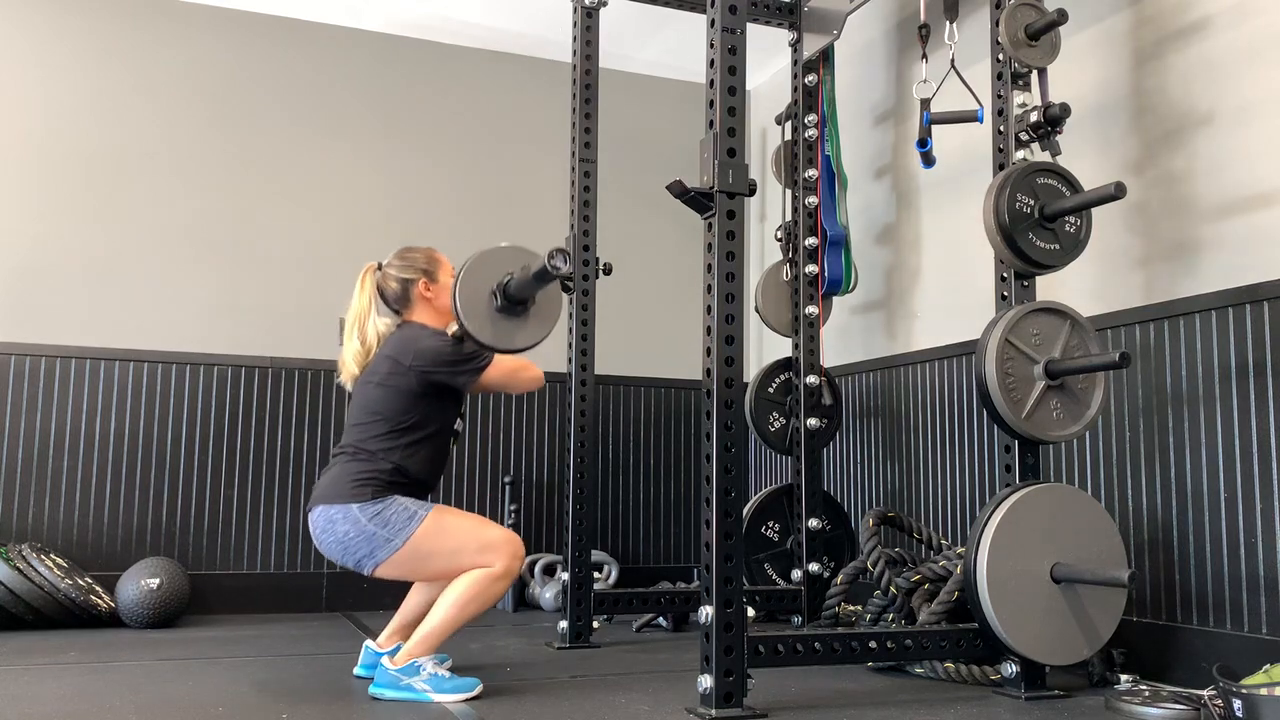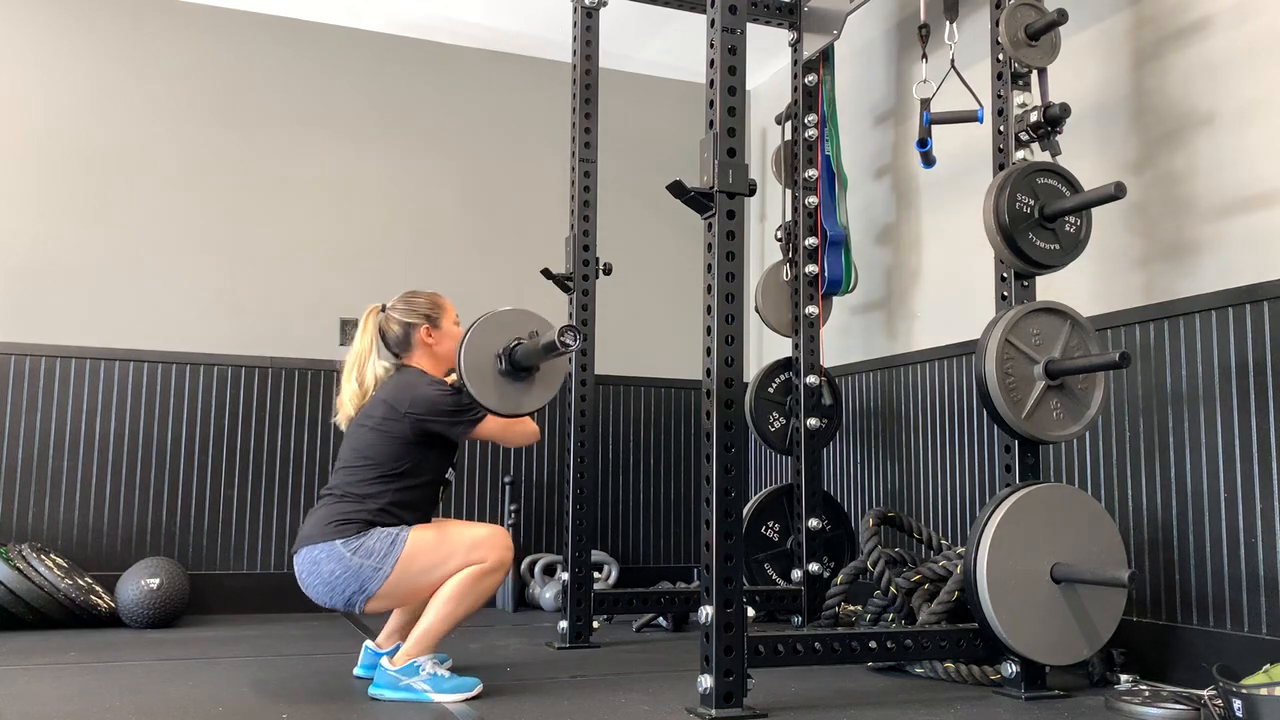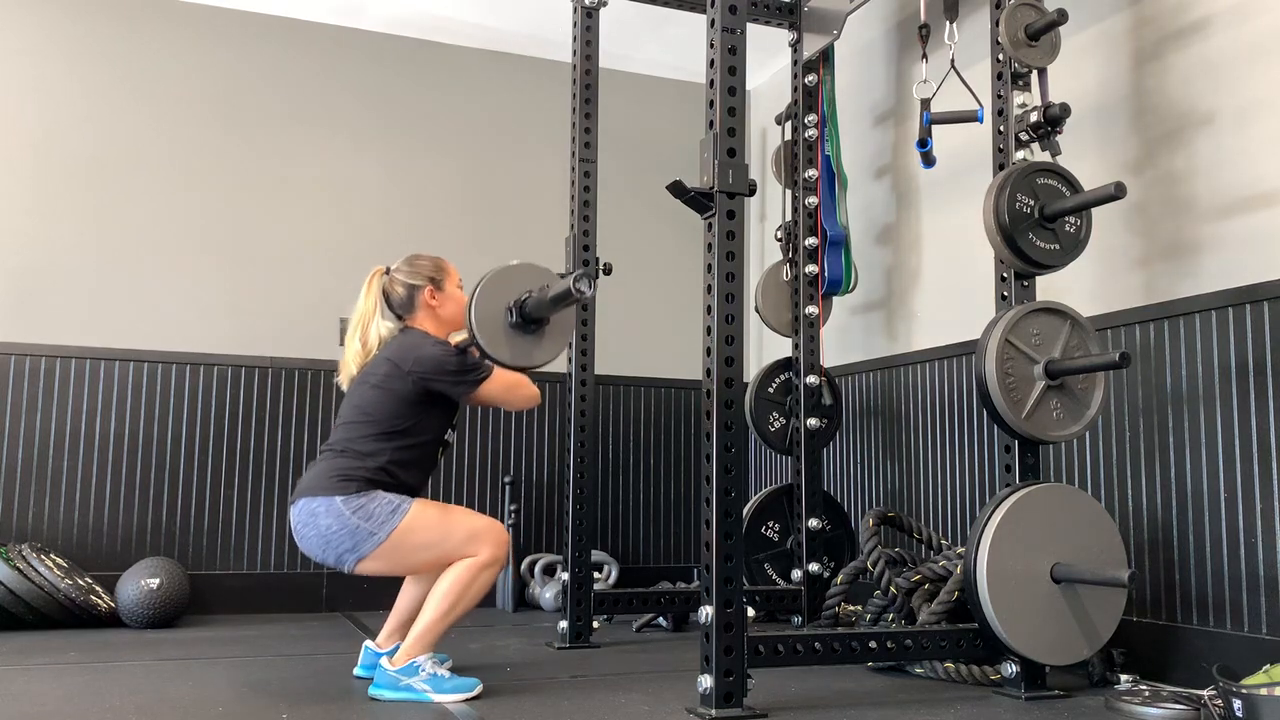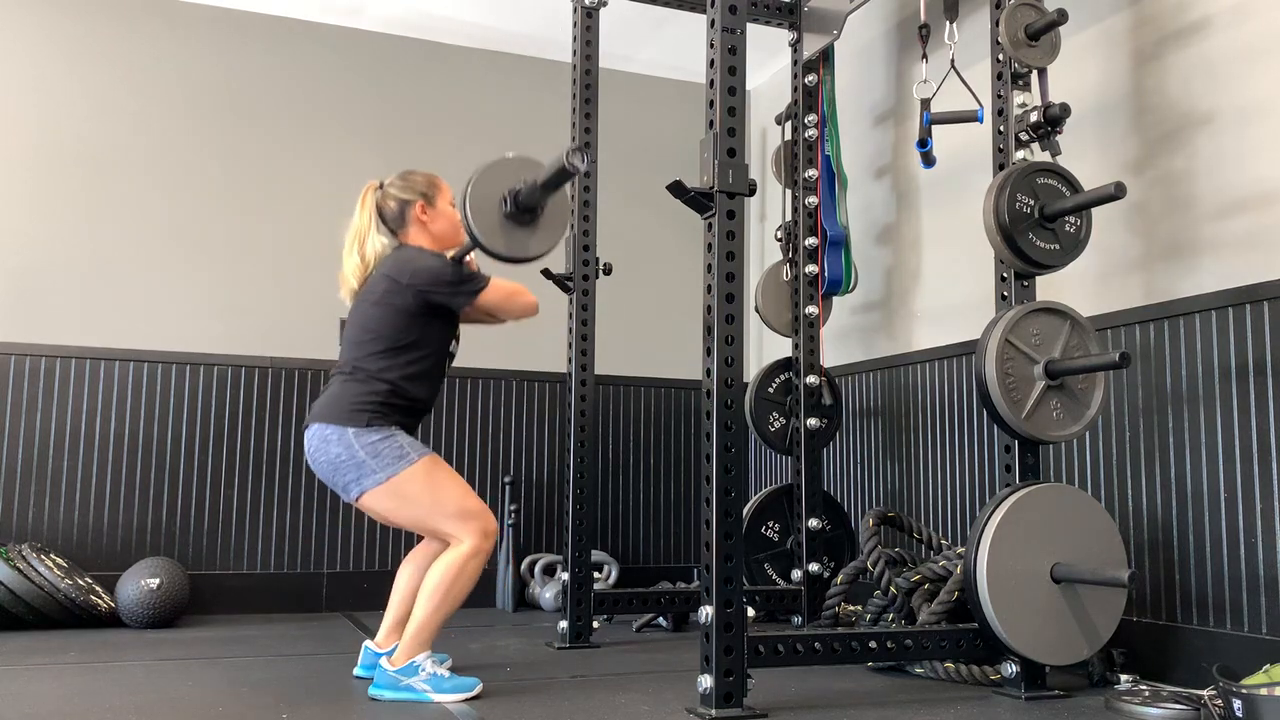
dt=0.4s
person 1, frame 1
left shoulder: (406, 345)
right shoulder: (429, 348)
right elbow: (530, 377)
left wrist: (474, 347)
right wrist: (485, 343)
left hip: (346, 513)
right hip: (359, 515)
left knee: (471, 549)
right knee: (504, 553)
left ankle: (387, 646)
right ankle: (405, 666)
person 1, frame 2
left shoulder: (404, 390)
right shoulder: (425, 396)
right elbow: (524, 432)
left wrist: (472, 389)
left hip: (333, 553)
right hip: (341, 556)
left knee: (462, 551)
right knee: (494, 547)
left ankle: (385, 649)
right ankle: (405, 667)
person 1, frame 3
left shoulder: (408, 352)
right shoulder: (429, 355)
right elbow: (524, 396)
left wrist: (472, 358)
right wrist: (481, 358)
left hip: (328, 507)
right hip: (341, 508)
left knee: (456, 544)
right knee: (489, 542)
left ankle: (384, 649)
right ankle: (405, 667)
person 1, frame 4
left shoulder: (405, 273)
right shoulder: (425, 268)
left elbow: (489, 311)
right elbow: (523, 304)
left wrist: (469, 280)
right wrist: (472, 275)
left hip: (344, 432)
right hip: (360, 432)
left knee: (448, 534)
right knee: (475, 531)
left ankle: (383, 649)
right ankle: (403, 666)
